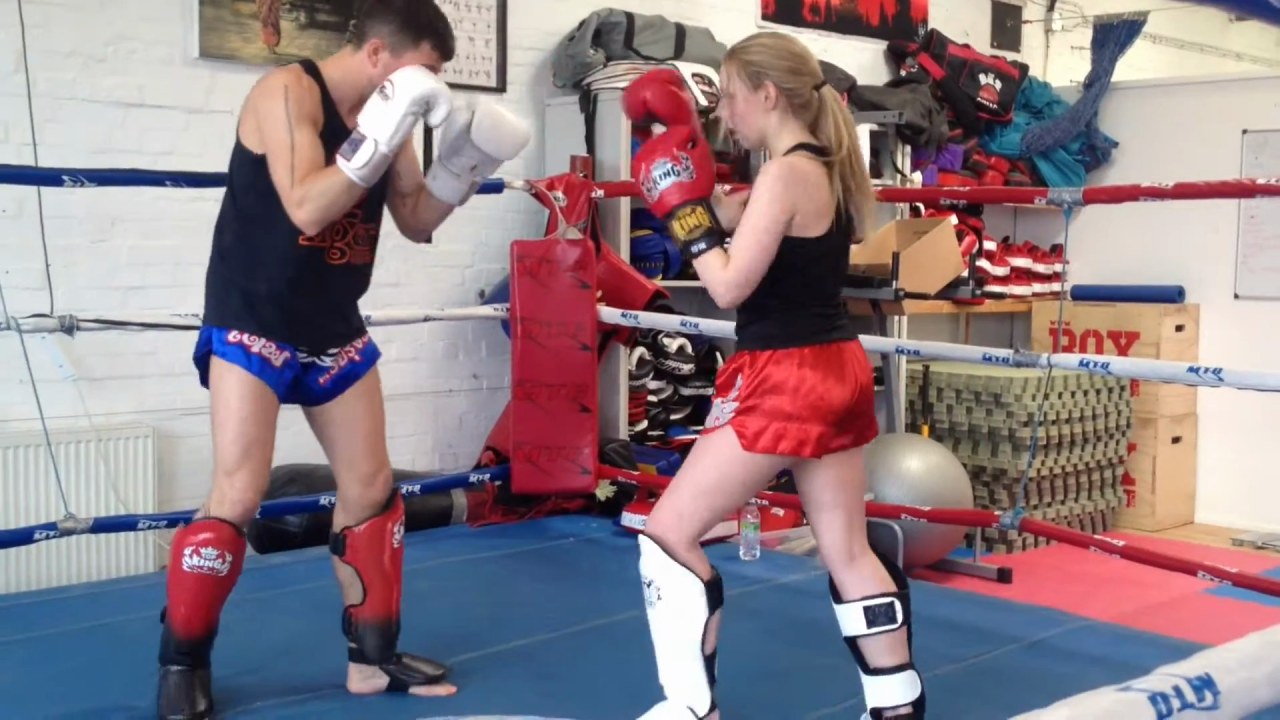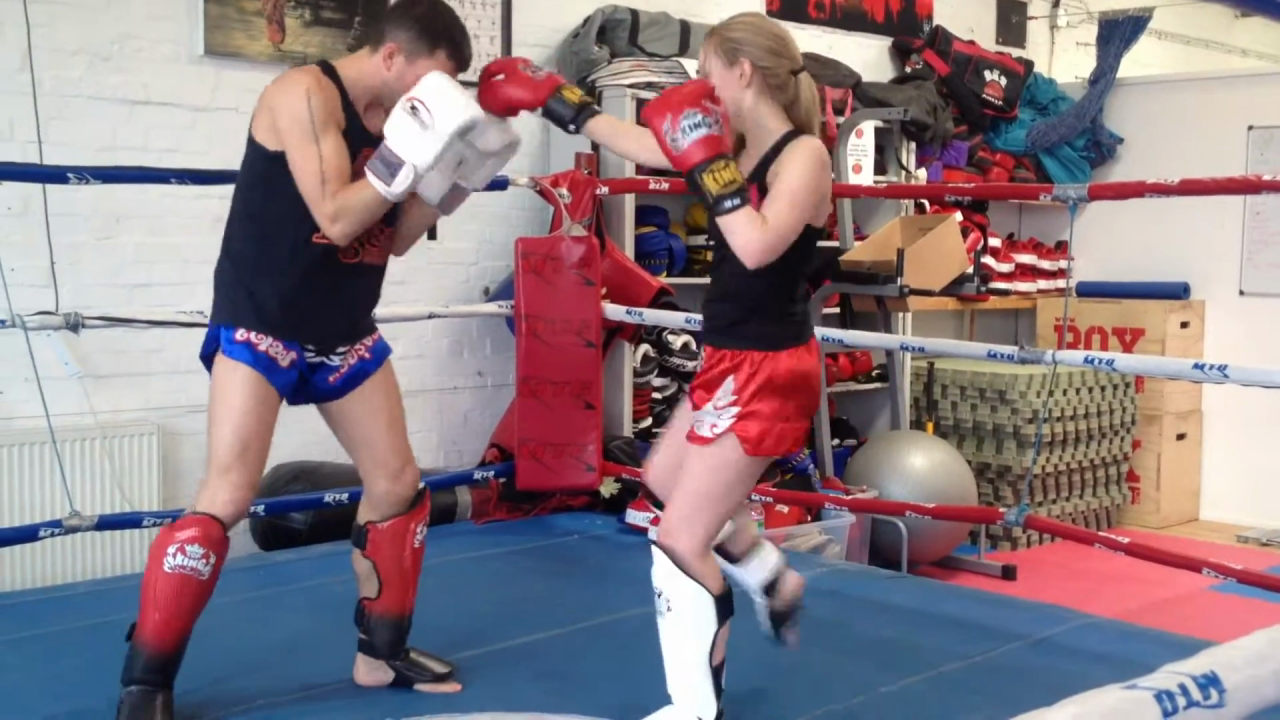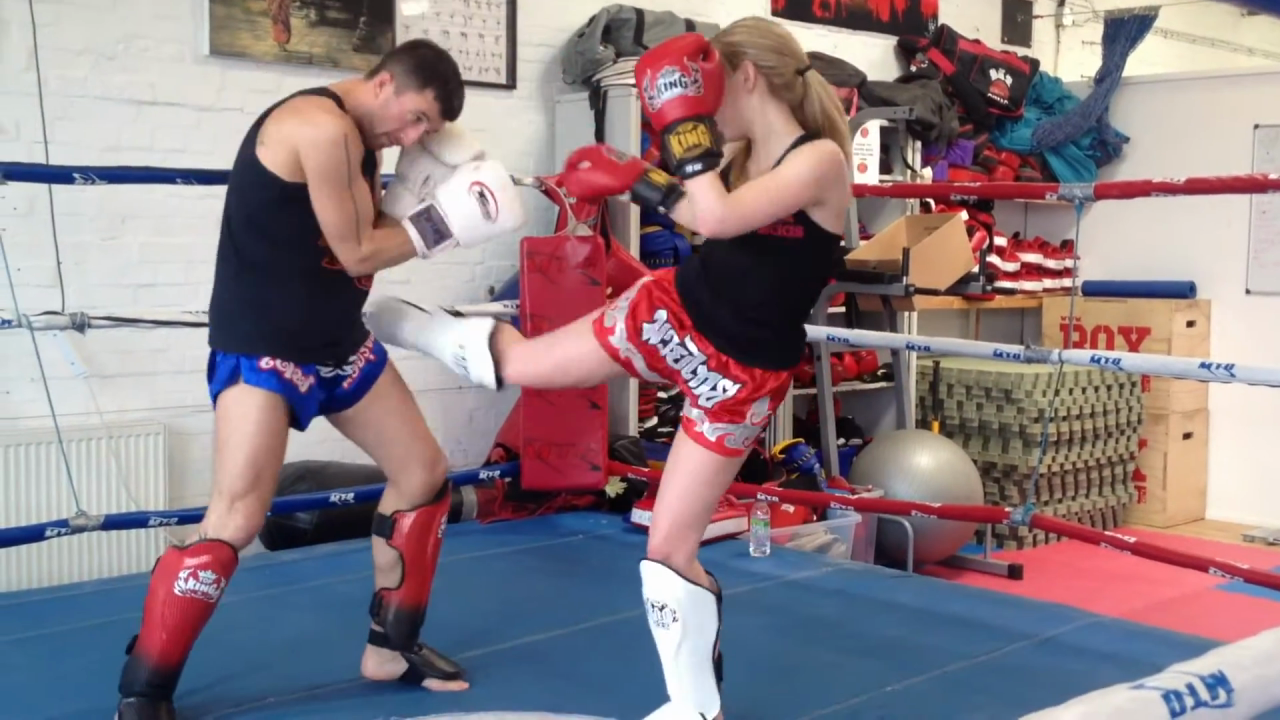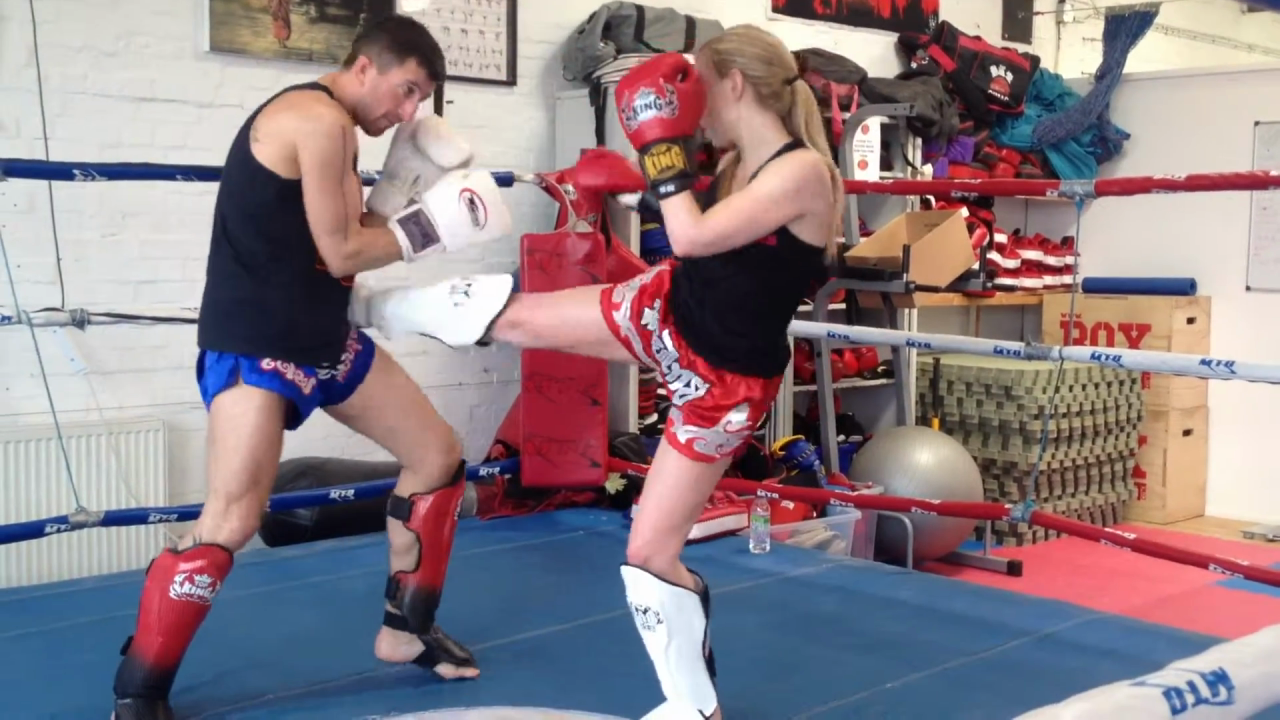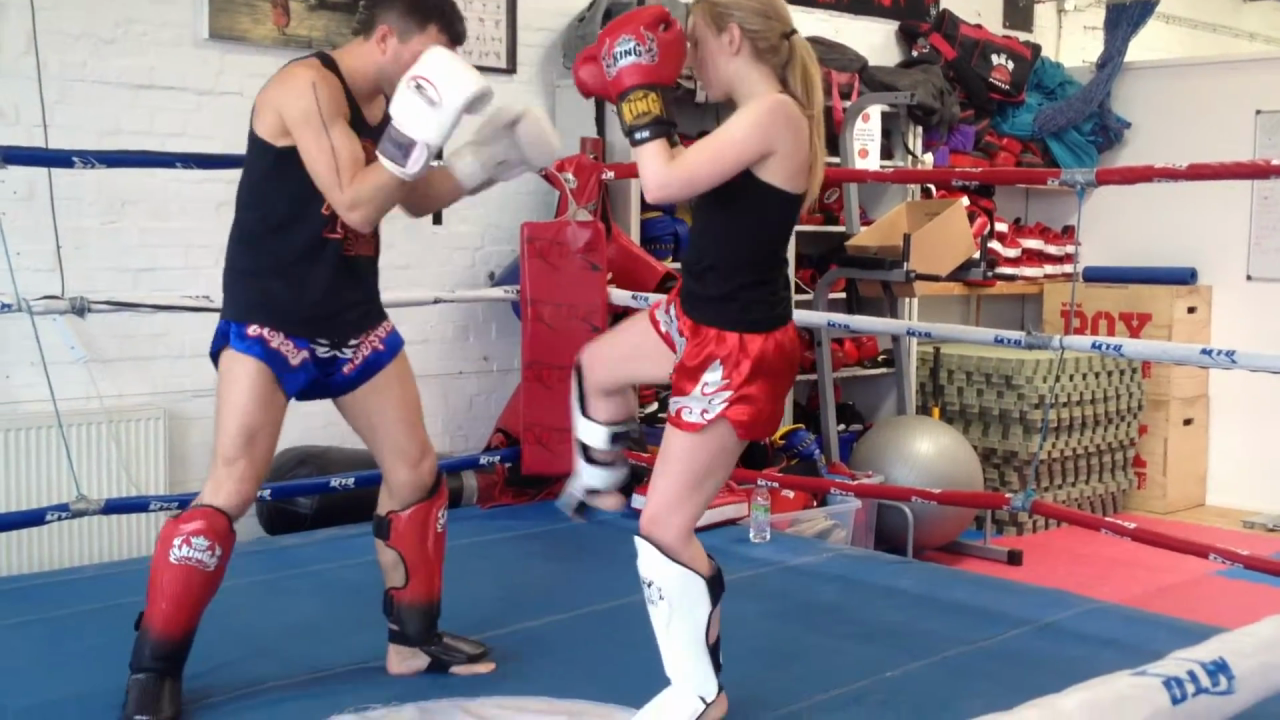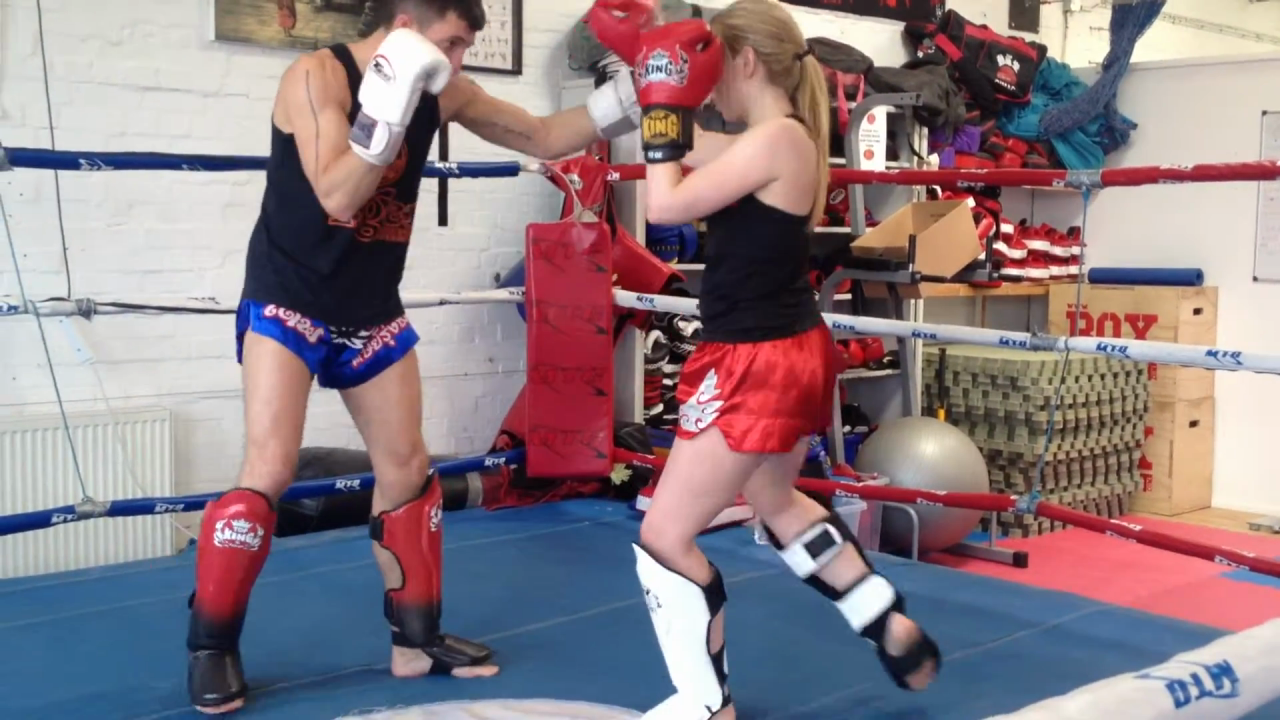
dt=0.2s
person 1, frame 1
left shoulder: (382, 109)
right shoulder: (287, 92)
left elbow: (415, 222)
right elbow: (306, 209)
left wrist: (462, 162)
right wrist: (380, 134)
left hip: (334, 330)
right hip: (253, 324)
left knee: (370, 491)
right knee: (236, 497)
left ankle: (373, 656)
right ankle: (184, 662)
person 1, frame 2
left shoulder: (395, 114)
right shoulder: (306, 94)
left elbow: (396, 234)
right elbow: (336, 220)
left wrist: (459, 165)
right wrist: (412, 150)
left hip: (344, 331)
right hip: (261, 323)
left knee: (398, 486)
right knee: (225, 500)
left ankle: (381, 650)
person 1, frame 3
left shoulder: (358, 138)
right shoulder: (321, 126)
right elbow: (358, 255)
left wrist: (430, 195)
right wrist: (446, 219)
left hip: (337, 343)
right hip: (263, 344)
left knee: (424, 475)
right knee: (234, 521)
left ankle: (391, 644)
person 1, frame 4
left shoulder: (323, 122)
right shoulder: (320, 121)
right elbow: (341, 255)
left wrist: (407, 186)
right wrist: (432, 224)
left hip: (325, 338)
right hip: (255, 342)
left knee: (438, 456)
right knee: (232, 520)
left ankle: (406, 626)
person 1, frame 5
left shoulder: (388, 99)
right shoulder: (309, 86)
left elbow: (416, 199)
right elbow: (357, 206)
left wrist: (486, 158)
right wrist: (422, 126)
left hip: (353, 321)
right hip: (271, 318)
left knee: (415, 473)
right knee: (231, 488)
left ankle: (413, 638)
person 1, frame 6
left shoulder: (437, 87)
right shoulder: (318, 74)
left elbow: (536, 137)
right elbow: (339, 199)
left wrist: (617, 104)
right wrist: (386, 112)
left hip: (371, 312)
right hip: (289, 301)
left knee: (405, 474)
right knee: (268, 472)
left ankle: (416, 639)
right ankle: (212, 648)
person 2, frame 1
left shoulder: (785, 174)
right shoulder: (828, 166)
left elbow: (729, 288)
right elbow: (740, 219)
left wrist: (682, 201)
right wrist: (686, 134)
left hip: (782, 379)
right hip: (836, 370)
left knee: (669, 530)
right knee: (846, 549)
person 2, frame 2
left shoulder: (805, 154)
right shoulder: (741, 145)
left elbow: (757, 249)
right elbow: (642, 146)
left wrist: (709, 164)
right wrist: (552, 99)
left hip: (765, 373)
right hip: (742, 366)
left knee: (681, 541)
right knee: (665, 478)
right ankle: (771, 578)
person 2, frame 3
left shoulder: (822, 160)
right shoulder: (749, 147)
left elbow: (720, 220)
left wrist: (683, 124)
right wrist: (643, 183)
left hip: (742, 372)
right hip: (674, 314)
left knee: (668, 546)
right knee: (524, 363)
right ankle: (404, 322)
person 2, frame 4
left shoulder: (804, 171)
right shoulder: (744, 161)
left elbow: (693, 237)
left wrist: (661, 144)
right wrist: (652, 184)
left hip: (729, 381)
right hip: (666, 313)
left knee: (649, 550)
right knee: (518, 315)
right ankle: (380, 302)
person 2, frame 5
left shoulder: (769, 117)
right shoulder: (766, 118)
left elbow: (661, 183)
right elbow: (706, 175)
left wrist: (640, 96)
right wrist: (623, 92)
left hip: (737, 346)
right hip: (702, 314)
left knee: (664, 527)
right knee: (598, 368)
right ankle: (598, 480)
person 2, frame 6
left shoulder: (774, 142)
right shoulder: (784, 137)
left elbow: (664, 205)
right elbow: (705, 155)
left wrist: (664, 106)
right wrist: (645, 68)
left hip: (756, 364)
right hip: (780, 349)
left knee: (664, 536)
right knee: (774, 499)
right ankle: (894, 632)
